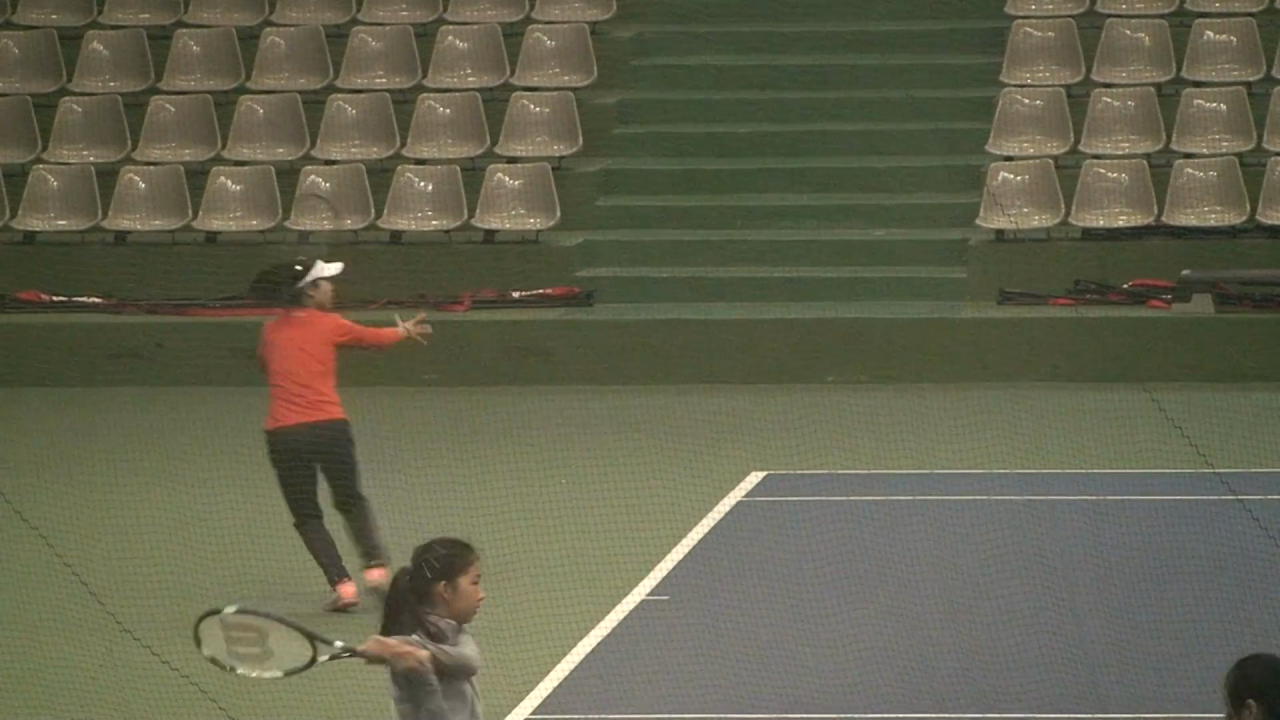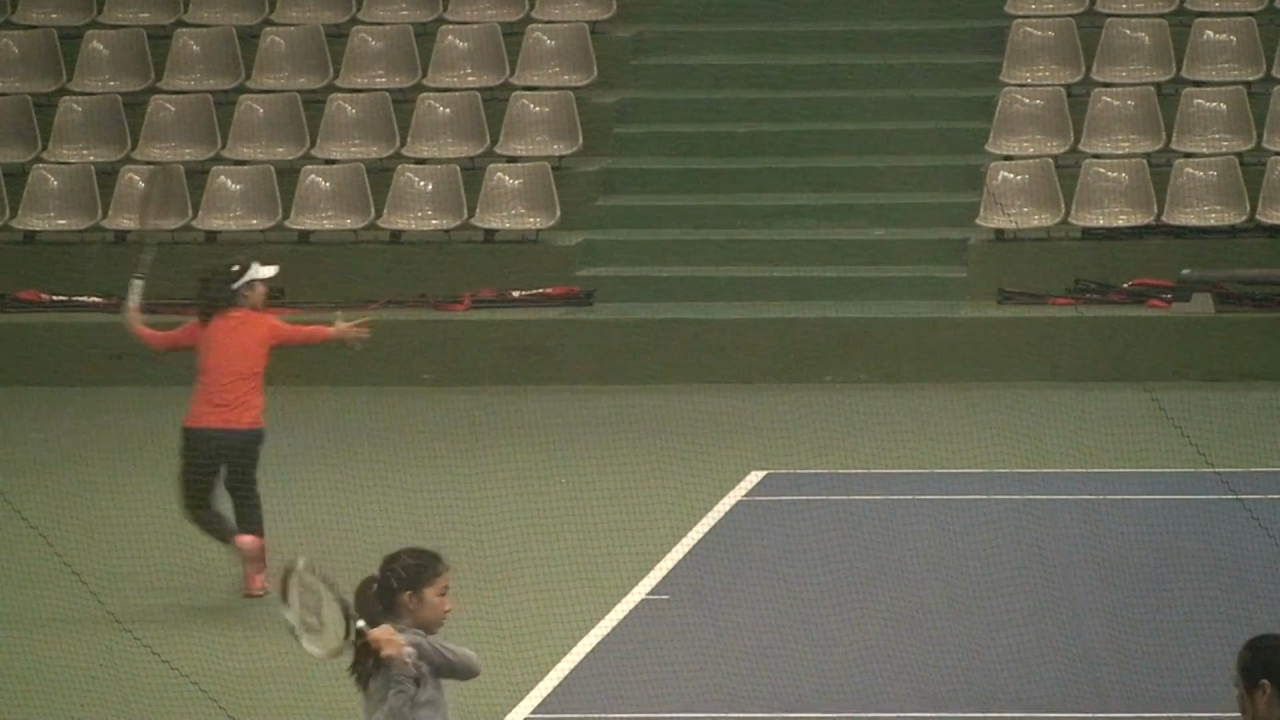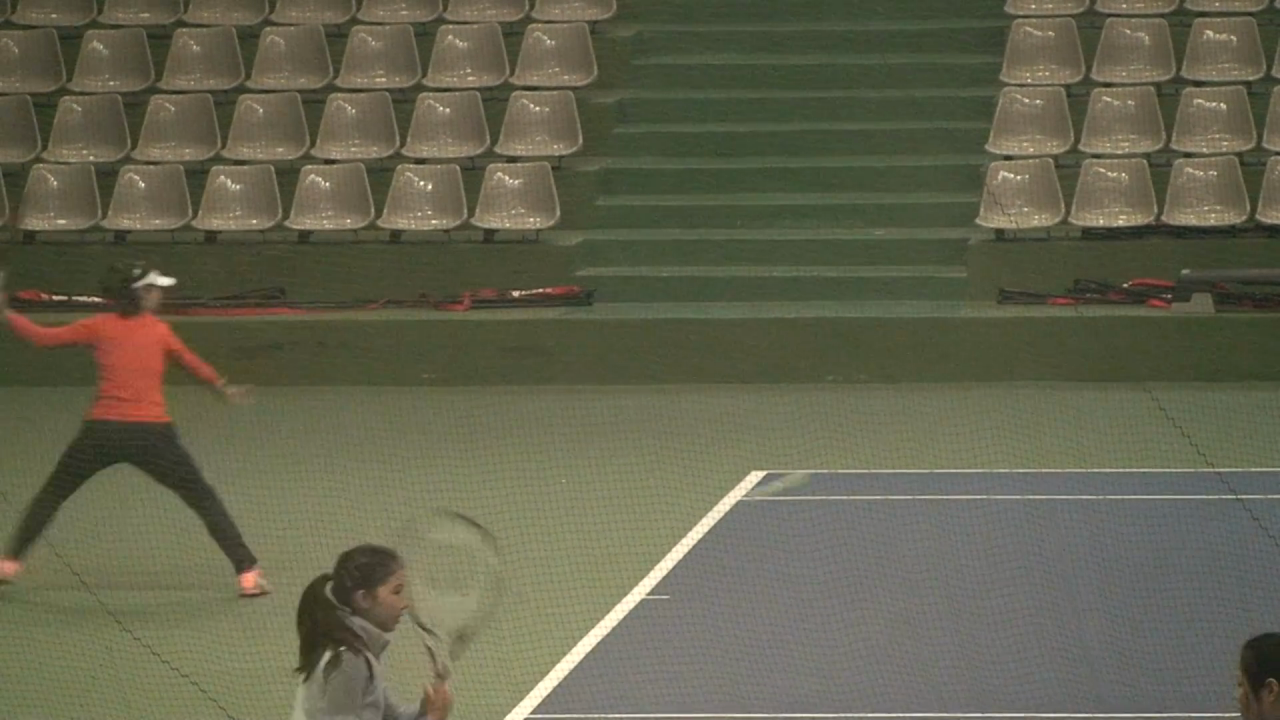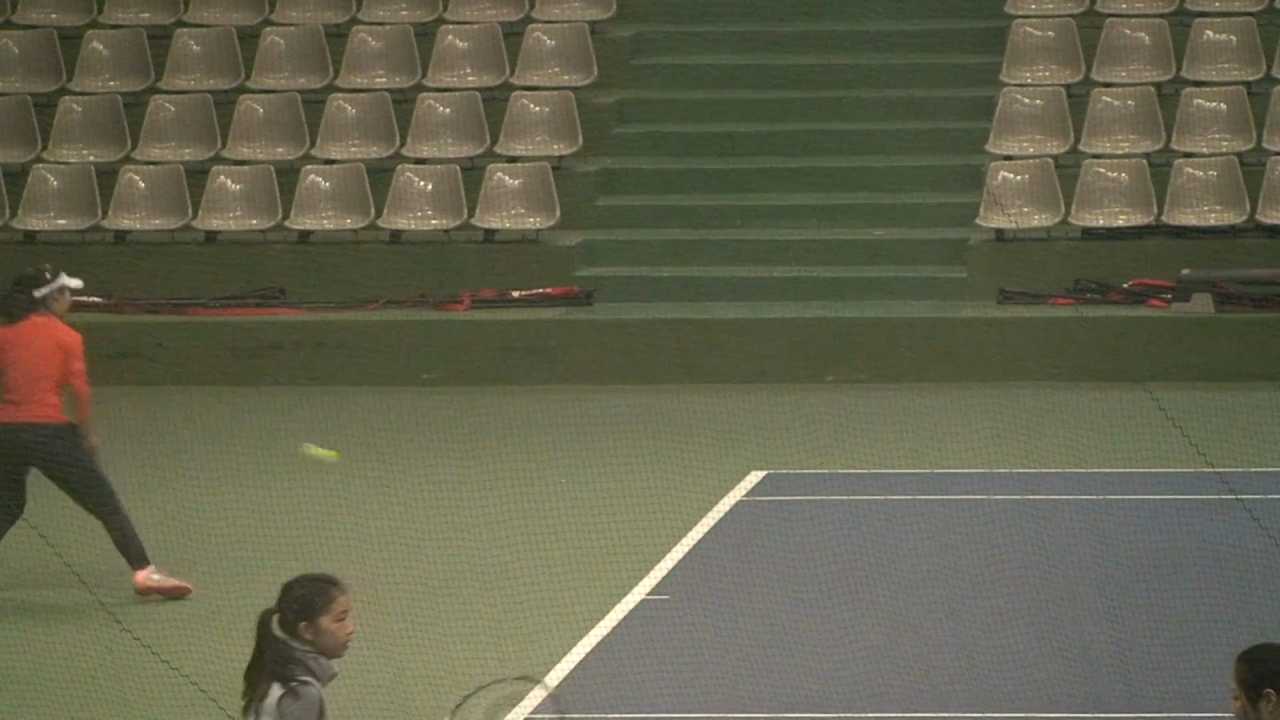
dt=0.2s
person 1, frame 1
left shoulder: (271, 329)
right shoulder: (331, 324)
right elbow: (378, 338)
right wrist: (405, 331)
left hip: (284, 435)
right hip: (330, 430)
left knee: (307, 518)
right knee: (351, 503)
left ankle: (344, 587)
right ankle: (377, 569)
person 1, frame 2
left shoulder: (202, 326)
right shoulder: (266, 326)
left elbow: (157, 341)
right elbow: (304, 334)
left wrist: (132, 320)
right wrist: (338, 331)
left hip: (202, 433)
right hip: (245, 433)
left knee: (197, 507)
right knee: (245, 496)
left ankle: (244, 542)
right ankle: (254, 575)
person 1, frame 3
left shoulder: (98, 325)
right shoulder: (161, 331)
left elbow: (41, 337)
right elbow: (195, 365)
right wrist: (224, 388)
left hip: (104, 429)
right hip: (153, 431)
left knee: (53, 491)
right knee: (203, 499)
right ankle: (248, 573)
person 1, frame 4
right shoulder: (68, 337)
right elbow: (79, 390)
right wrist: (87, 435)
right hip: (46, 432)
right knee: (105, 505)
right ankle: (144, 572)
